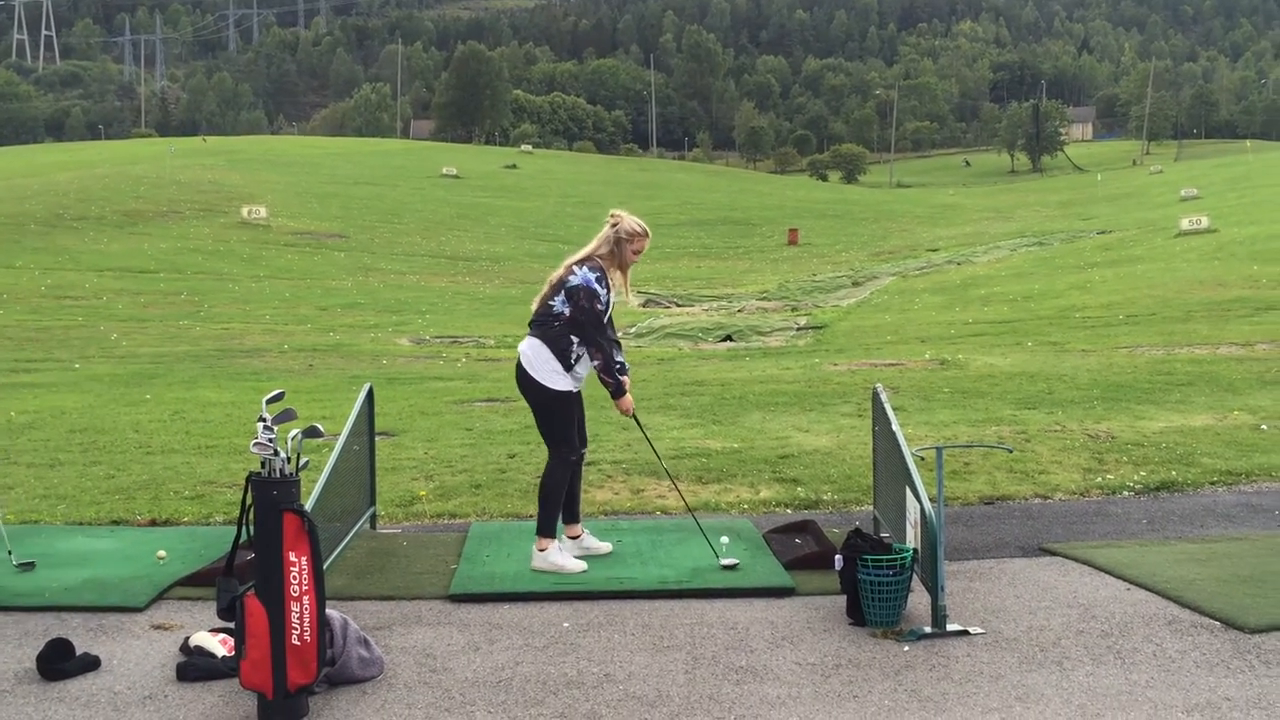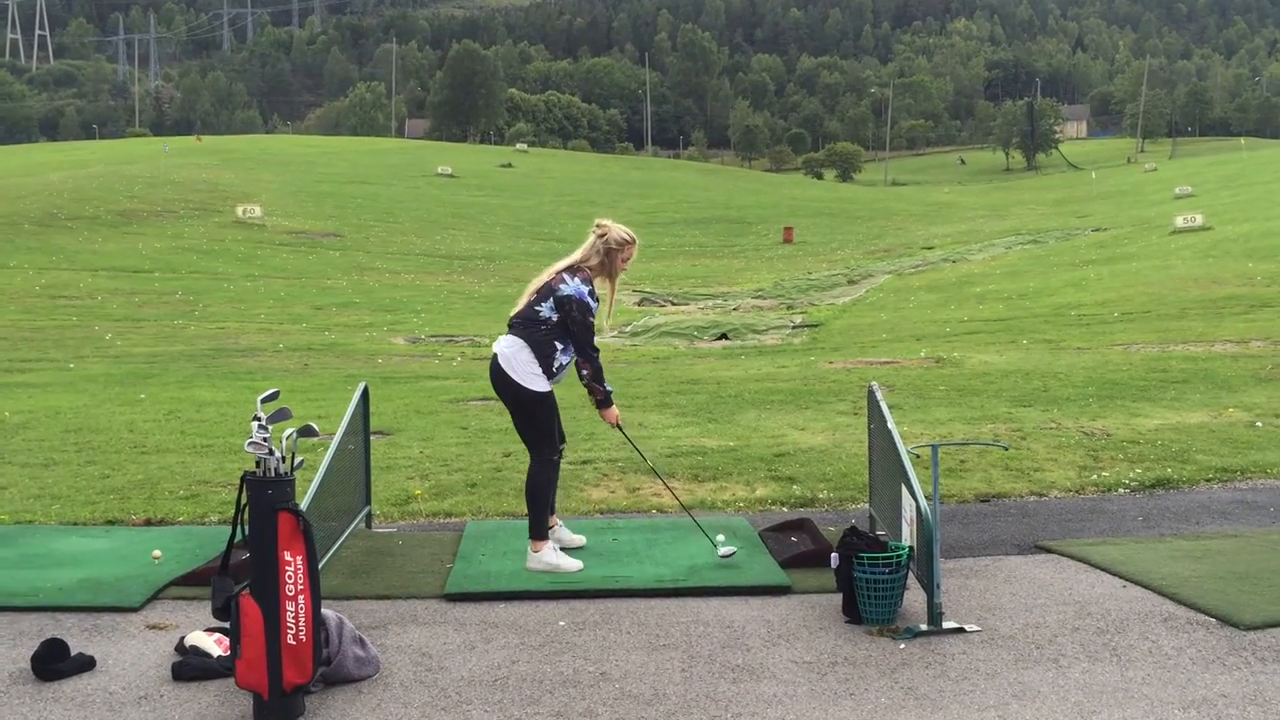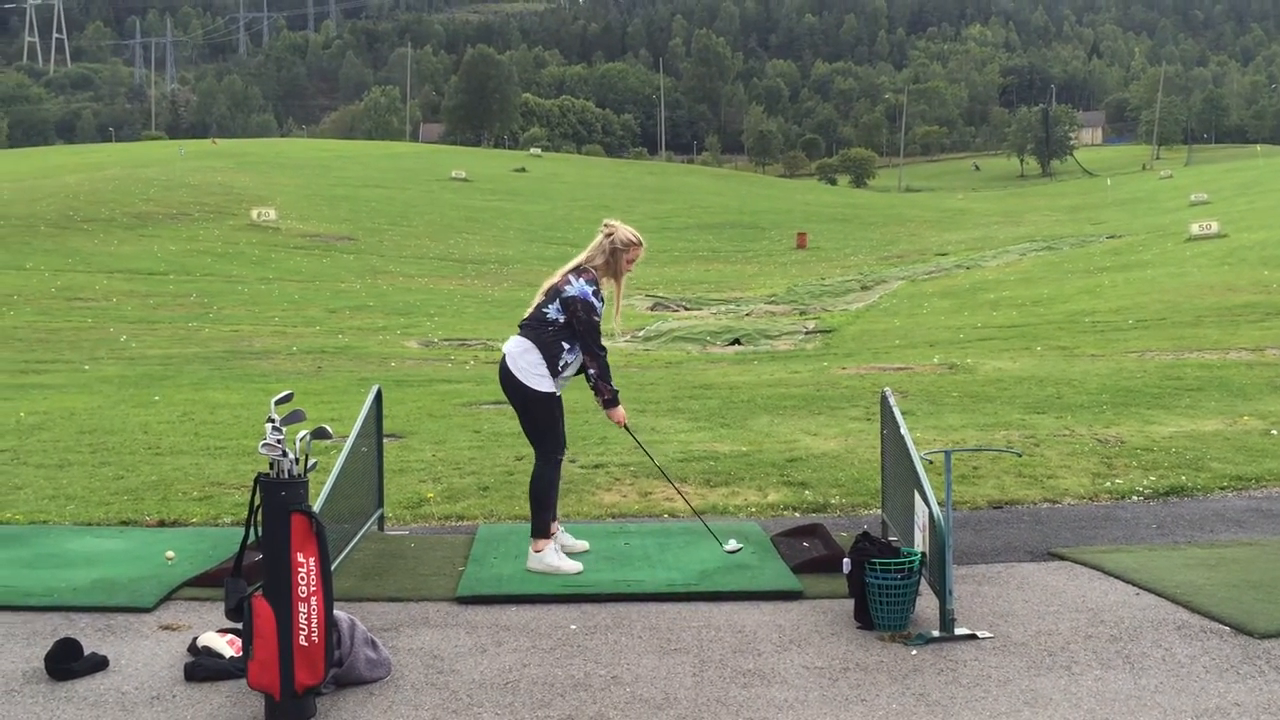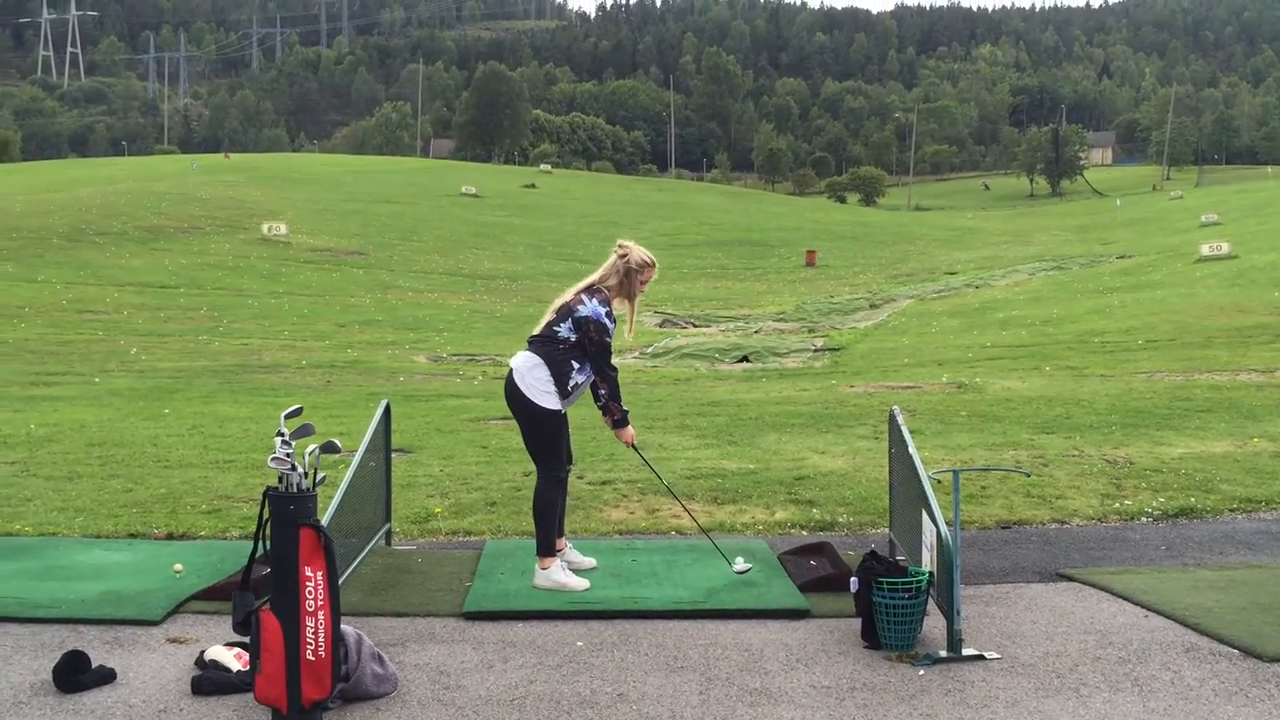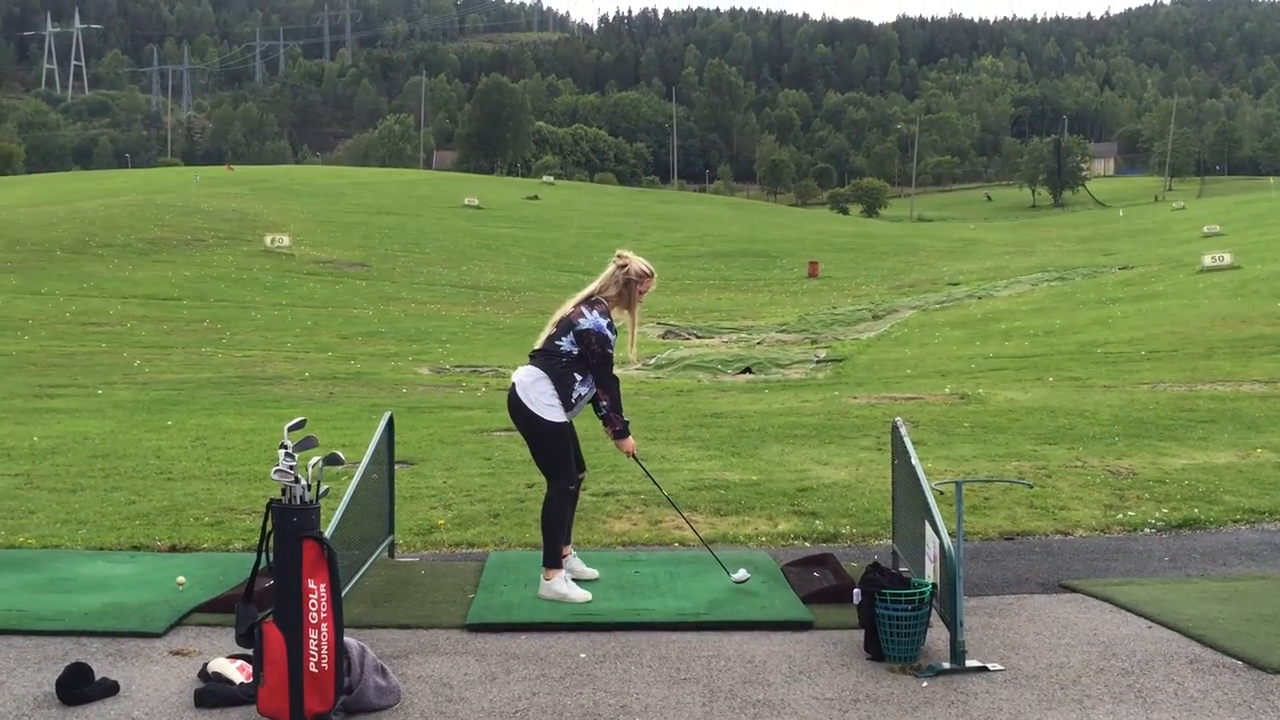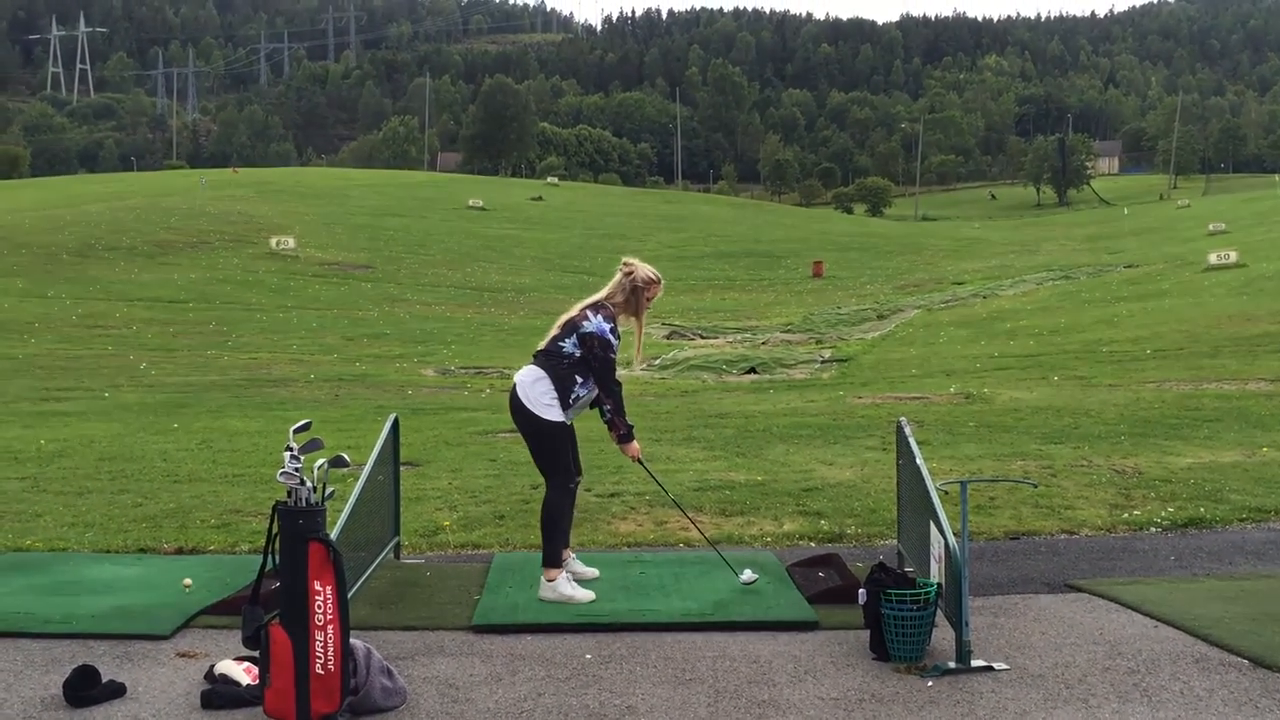
dt=0.5s
person 1, frame 1
left shoulder: (597, 275)
right shoulder: (590, 278)
left elbow: (605, 332)
right elbow: (594, 340)
left wrist: (621, 373)
right wrist: (617, 391)
left hip: (560, 372)
right hip: (544, 371)
left knee: (575, 450)
right knee: (563, 453)
left ankle: (574, 534)
right ankle: (545, 547)
person 1, frame 2
left shoulder: (572, 277)
right shoulder: (579, 289)
left elbow: (576, 346)
right elbow: (586, 351)
left wrist: (596, 393)
right wrist: (604, 401)
left hip: (516, 367)
right hip: (520, 371)
left knee: (553, 445)
right knee: (545, 453)
left ankle: (548, 525)
right ankle: (539, 549)
person 1, frame 3
left shoulder: (581, 280)
right shoulder: (583, 289)
left elbow: (583, 347)
right elbow: (592, 349)
left wrist: (601, 392)
right wrist: (610, 400)
left hip: (536, 372)
right hip: (528, 373)
left knee: (555, 451)
right knee: (549, 455)
left ankle: (550, 530)
right ankle: (541, 549)
person 1, frame 4
left shoulder: (592, 299)
right shoulder: (596, 309)
left elbow: (593, 366)
right elbow: (603, 369)
left wrist: (608, 411)
right wrist: (620, 420)
left hip: (538, 386)
right hip: (535, 389)
left knee: (561, 467)
right knee: (551, 471)
left ankle: (559, 547)
right ankle: (546, 566)
person 1, frame 5
left shoulder: (590, 310)
right shoulder: (596, 321)
left elbow: (593, 377)
right elbow: (605, 380)
left wrist: (608, 420)
right wrist: (620, 430)
left hip: (537, 399)
right hip: (539, 403)
left knee: (573, 474)
right knee: (563, 482)
left ankle: (564, 555)
right ankle: (552, 577)
person 1, frame 6
left shoulder: (598, 315)
right shoulder: (600, 325)
left elbow: (598, 381)
right elbow: (608, 384)
left wrist: (612, 425)
right wrist: (625, 436)
left hip: (538, 398)
right hip: (538, 402)
left knee: (570, 477)
right knee: (560, 483)
left ankle: (562, 557)
right ankle: (552, 579)
